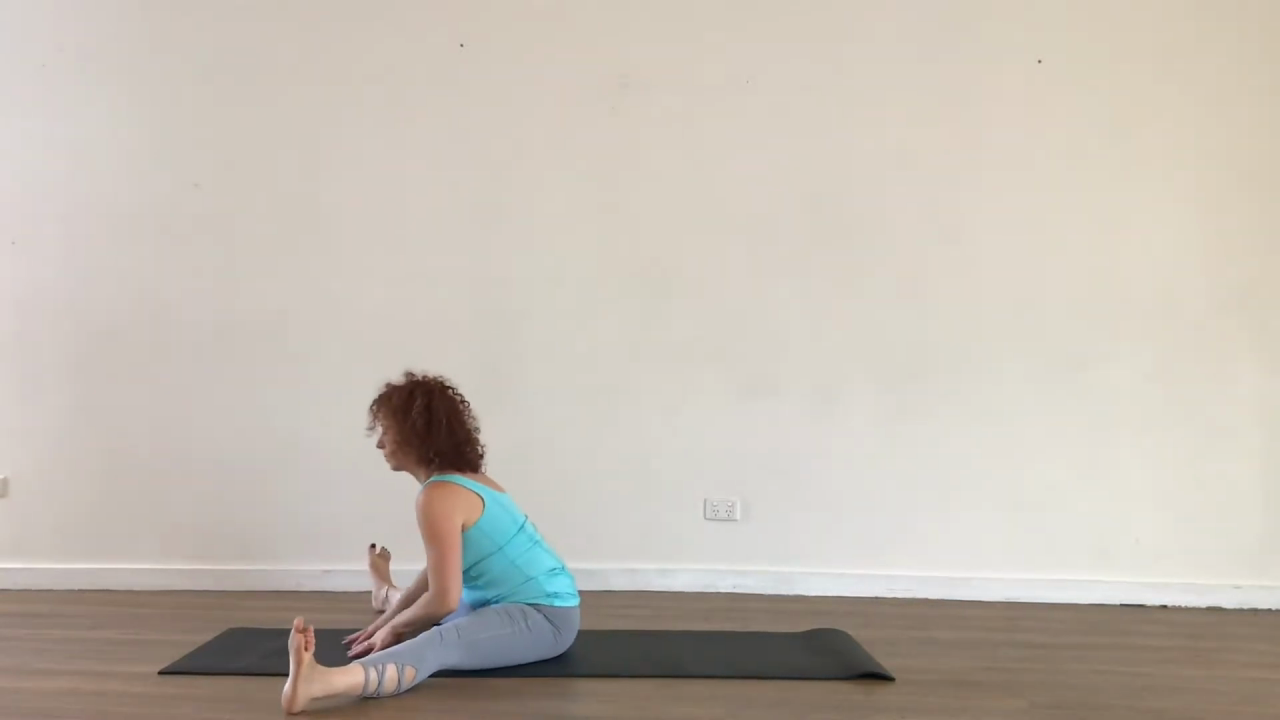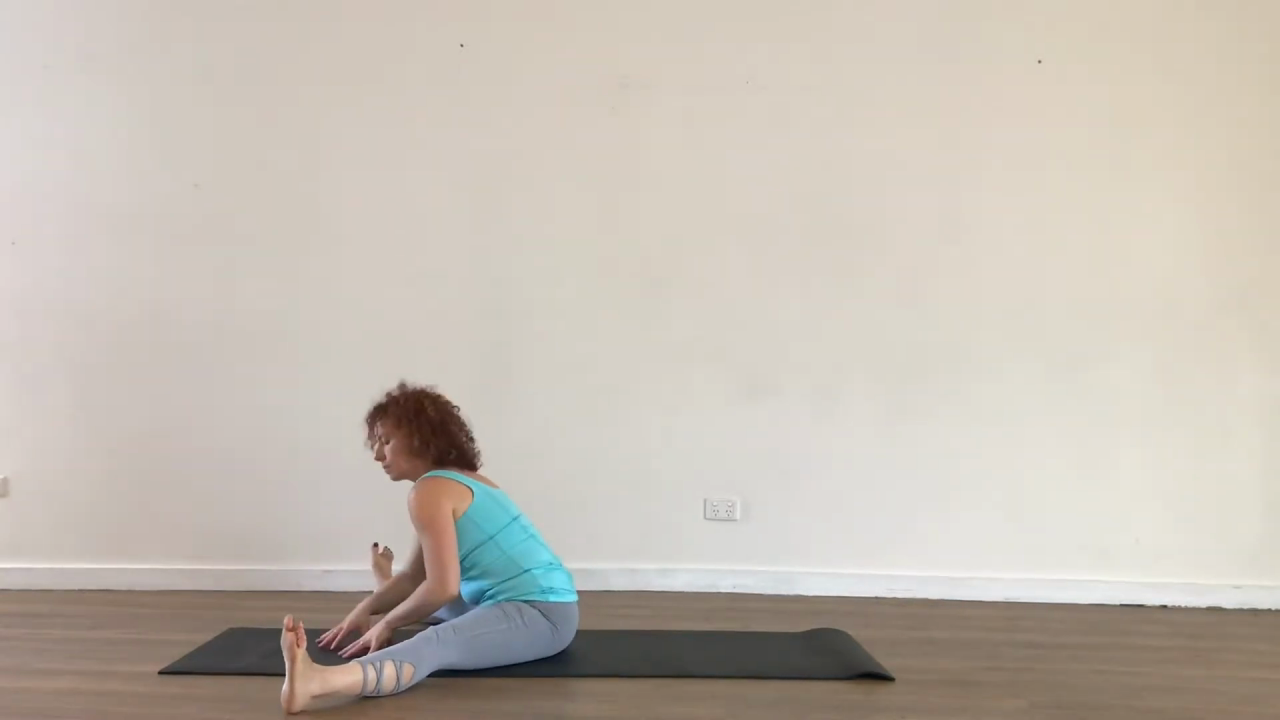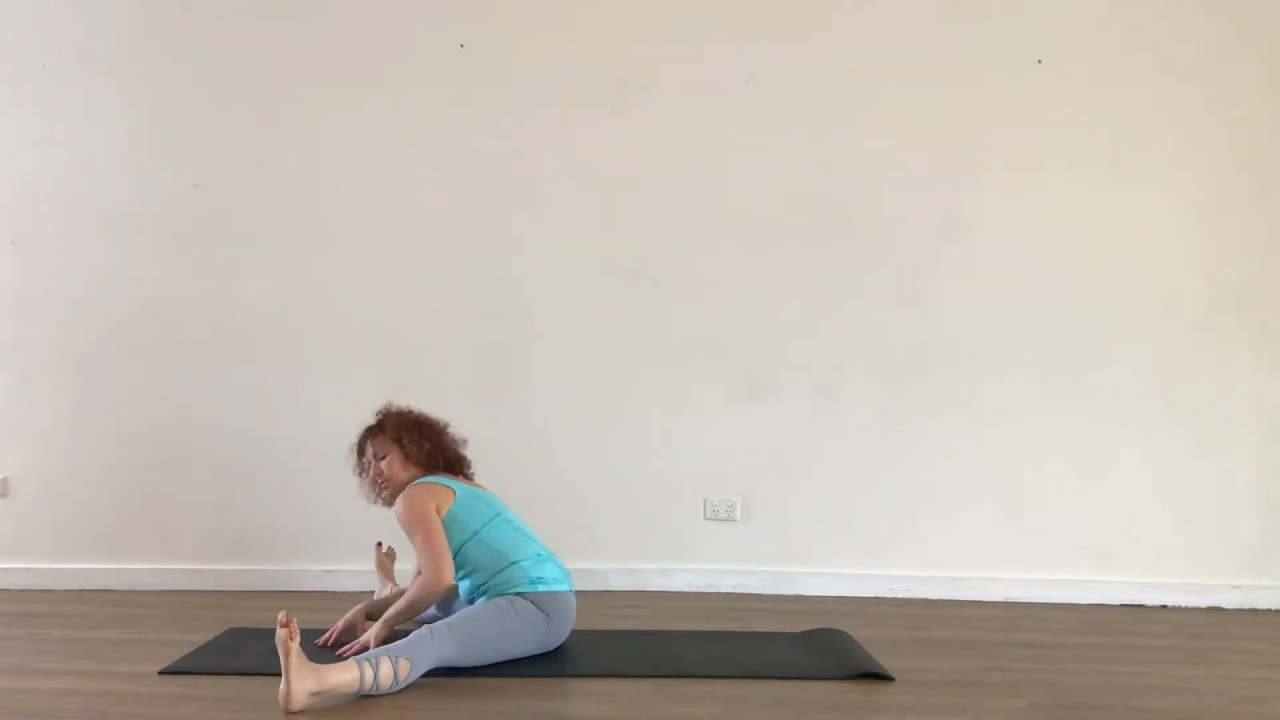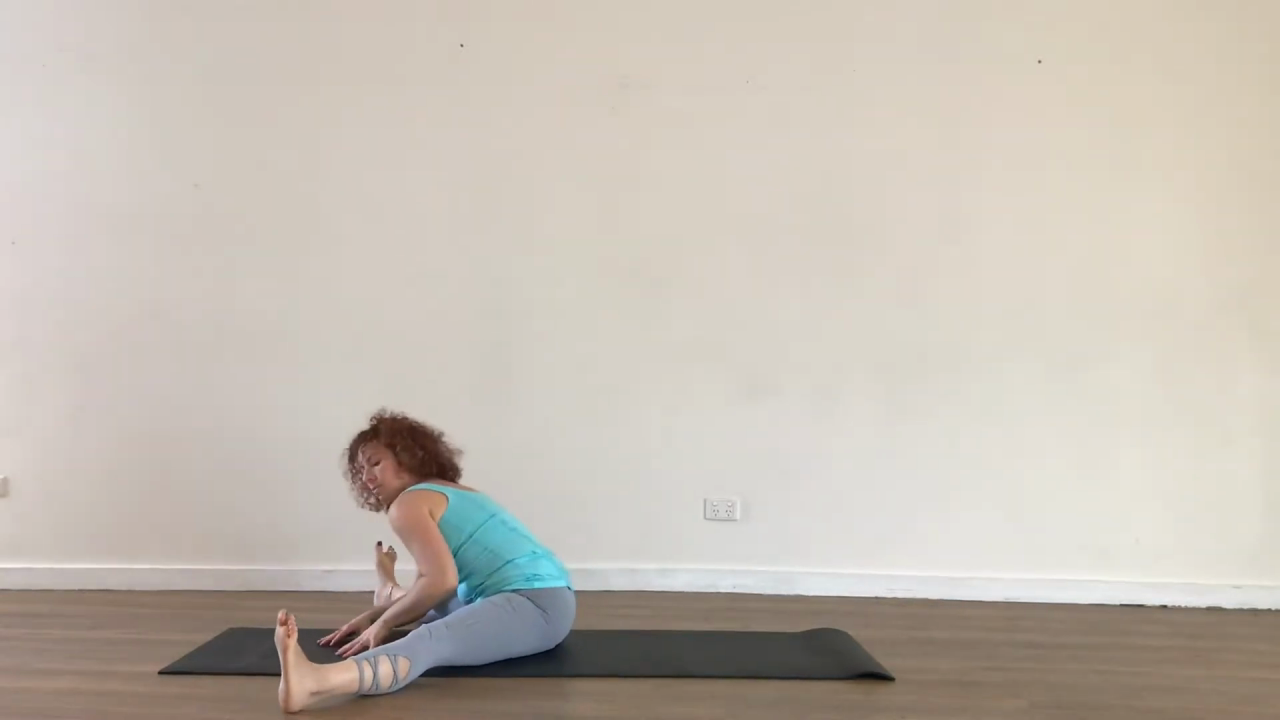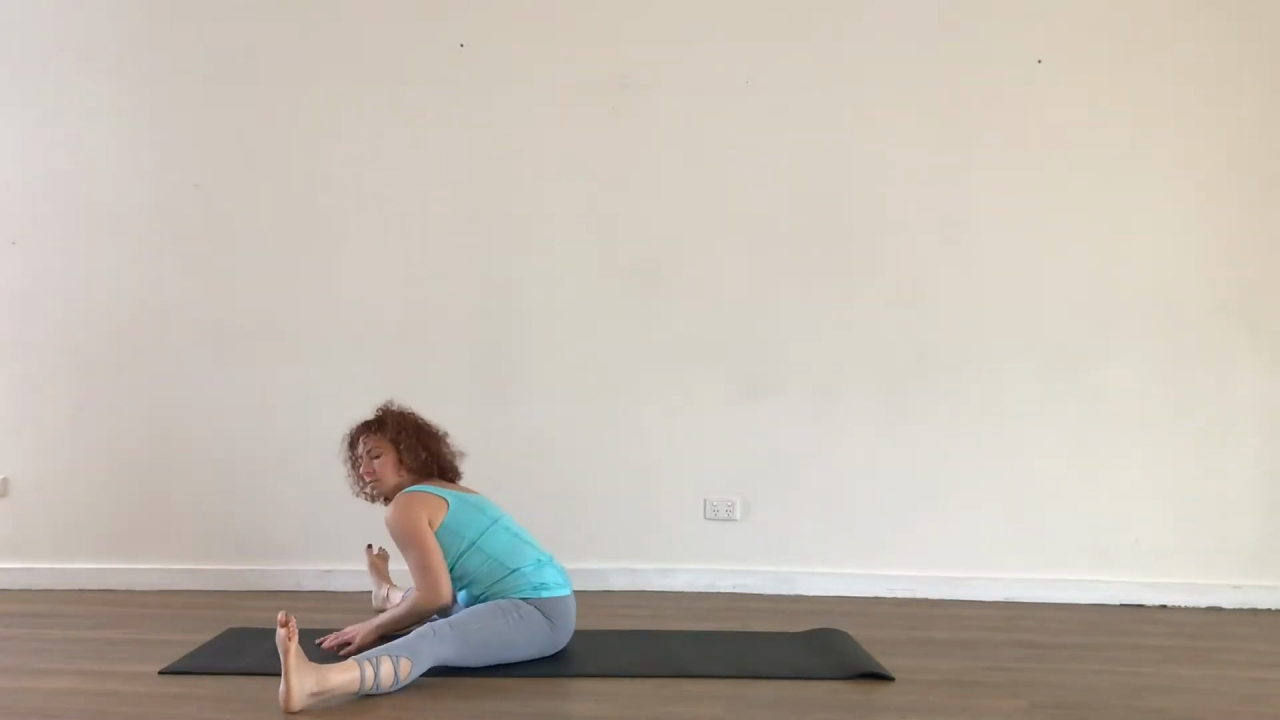
dt=0.2s
person 1, frame 1
left shoulder: (438, 497)
right shoulder: (465, 480)
left elbow: (443, 601)
right elbow: (439, 578)
left wrist: (393, 627)
right wrist: (392, 616)
left hip: (544, 618)
right hip: (527, 603)
left knee: (437, 645)
left ankle: (319, 683)
right ankle: (390, 594)
person 1, frame 2
left shoulder: (428, 492)
right shoulder: (459, 479)
left elbow: (444, 587)
right elbow: (417, 576)
left wrist: (386, 624)
right wrist: (363, 611)
left hip: (541, 616)
right hip: (540, 604)
left knee: (435, 644)
left ankle: (317, 683)
right ankle: (386, 592)
person 1, frame 3
left shoulder: (415, 497)
right shoulder: (453, 488)
left elbow: (438, 579)
right elbow: (423, 584)
left wrist: (383, 623)
right wrist: (364, 610)
left hip: (537, 608)
right hip: (544, 600)
left knee: (430, 642)
left ankle: (314, 682)
right ankle: (389, 590)
person 1, frame 4
left shoulder: (407, 505)
right shoulder: (447, 494)
left elbow: (442, 580)
right elbow: (431, 585)
left wrist: (382, 623)
right wrist: (371, 617)
left hip: (536, 606)
right hip: (544, 599)
left knee: (429, 642)
left ankle: (314, 683)
right ankle: (392, 592)
person 1, frame 5
left shoulder: (404, 507)
right shoulder: (447, 493)
left elbow: (436, 594)
right elbow: (436, 591)
left wrist: (374, 627)
right wrist: (371, 626)
left hip: (539, 612)
right hip: (542, 602)
left knee: (432, 641)
left ankle: (315, 683)
right ankle: (391, 594)
